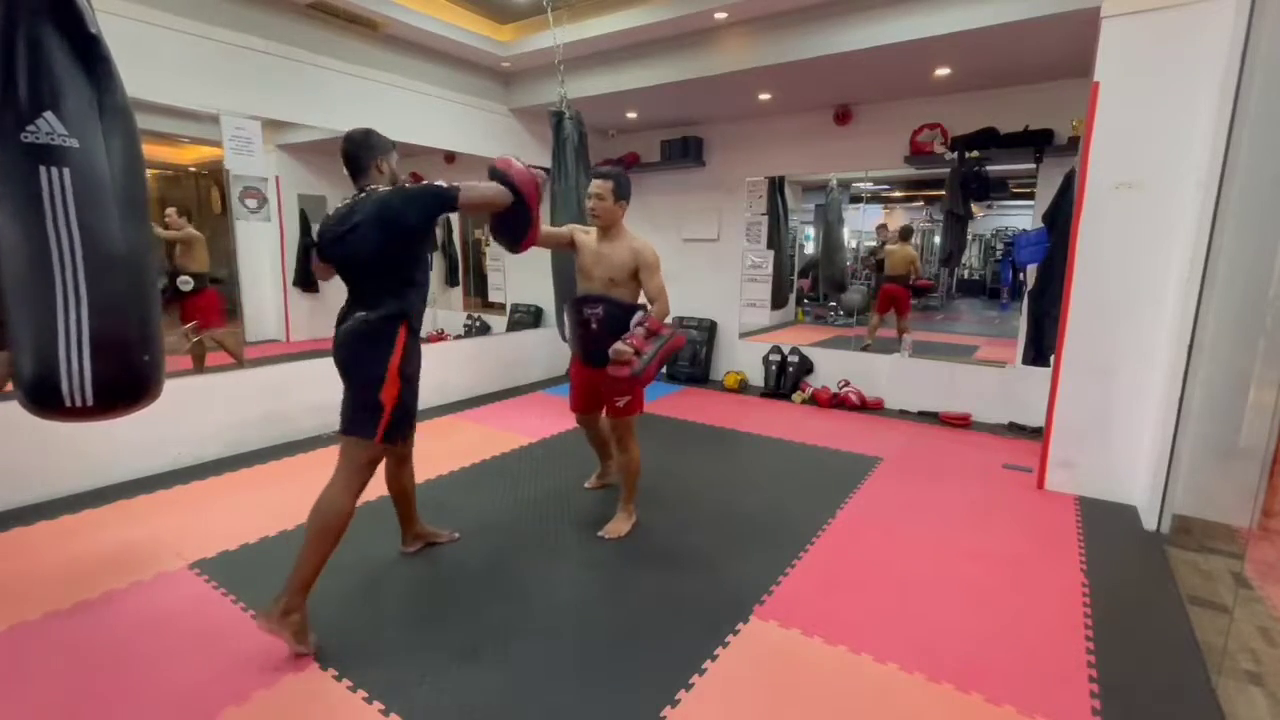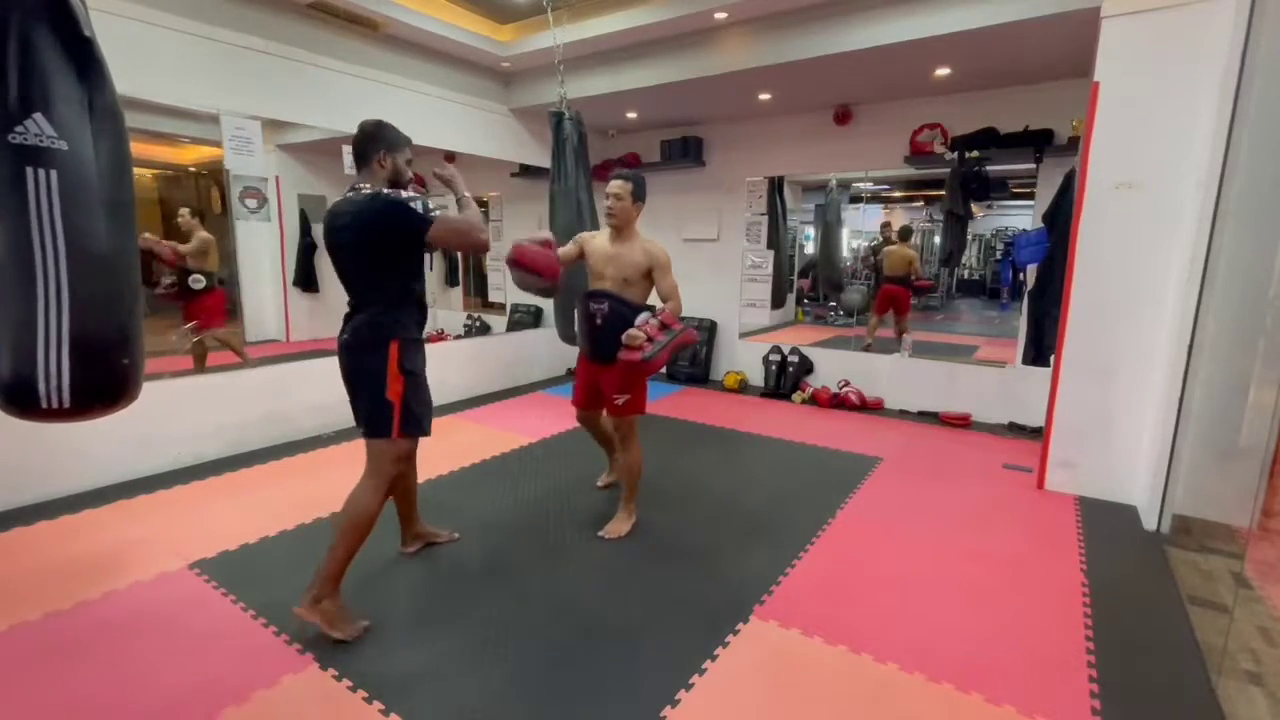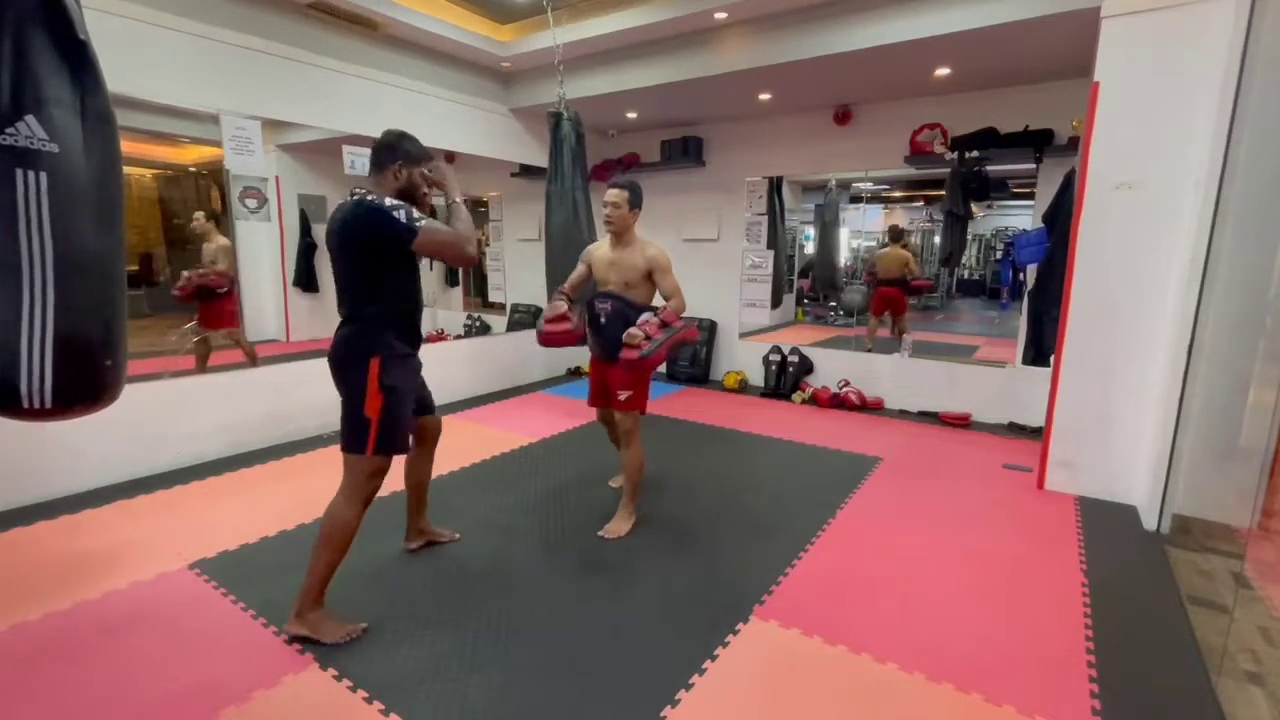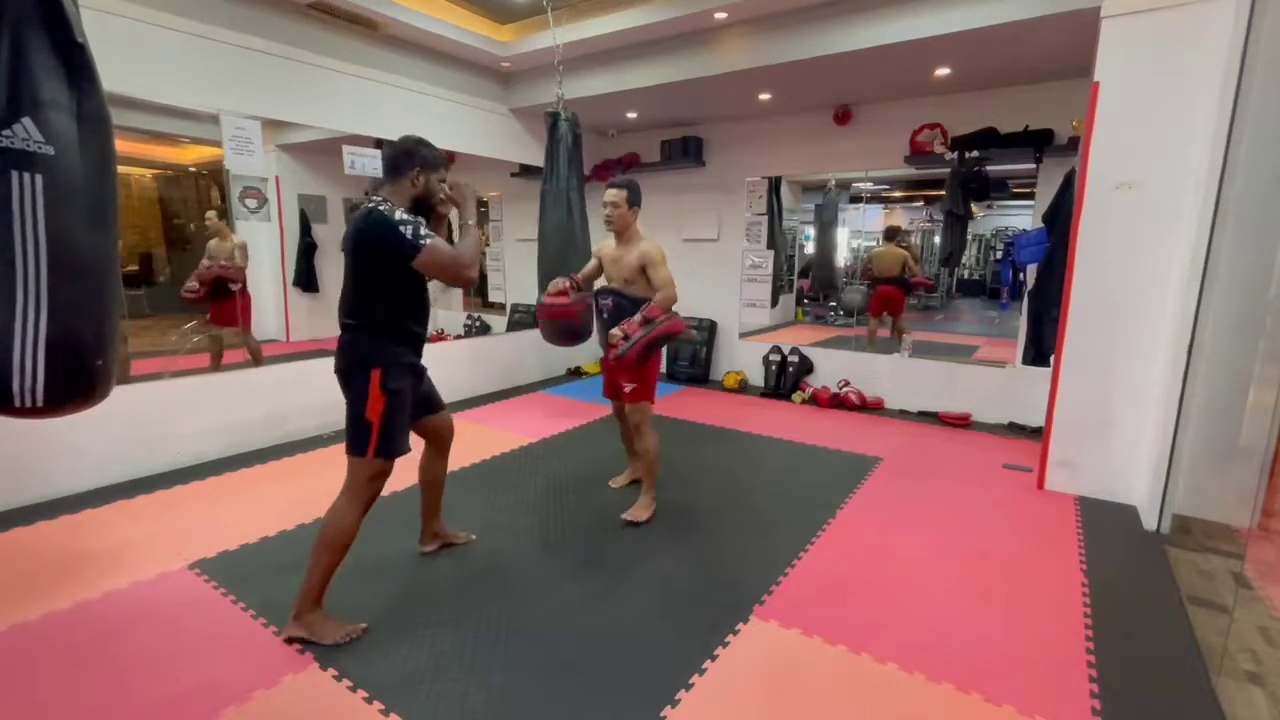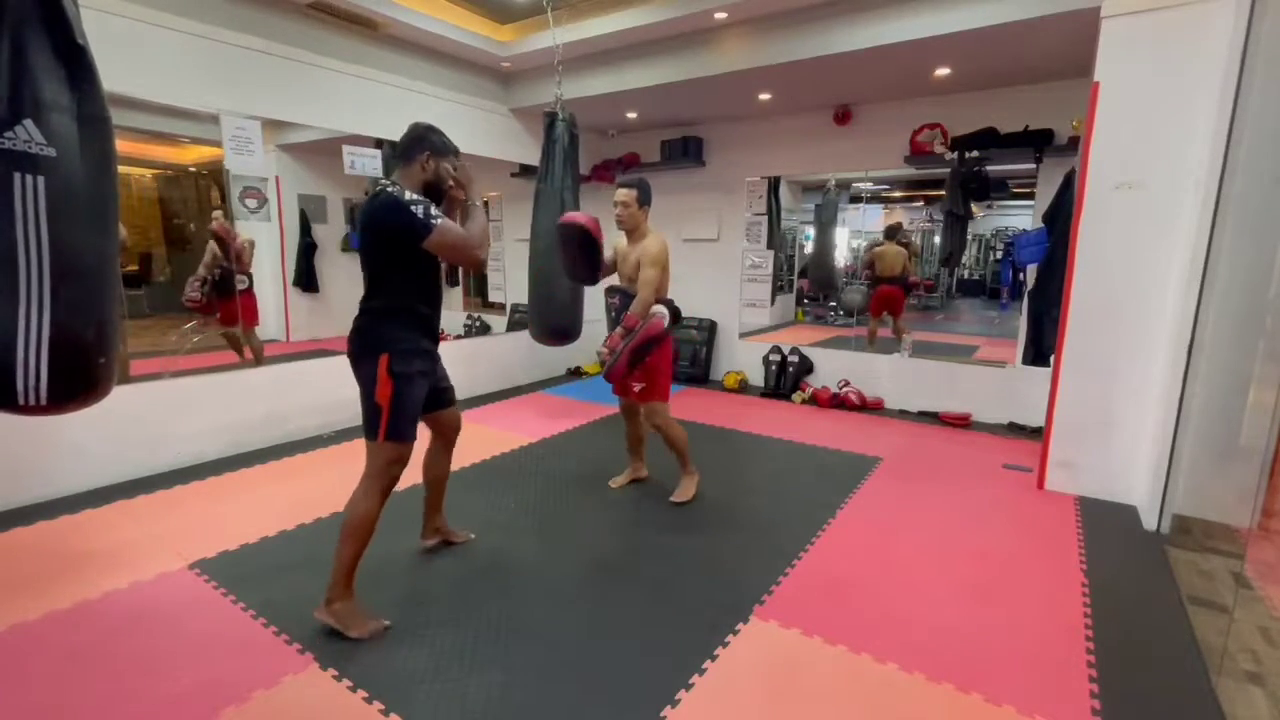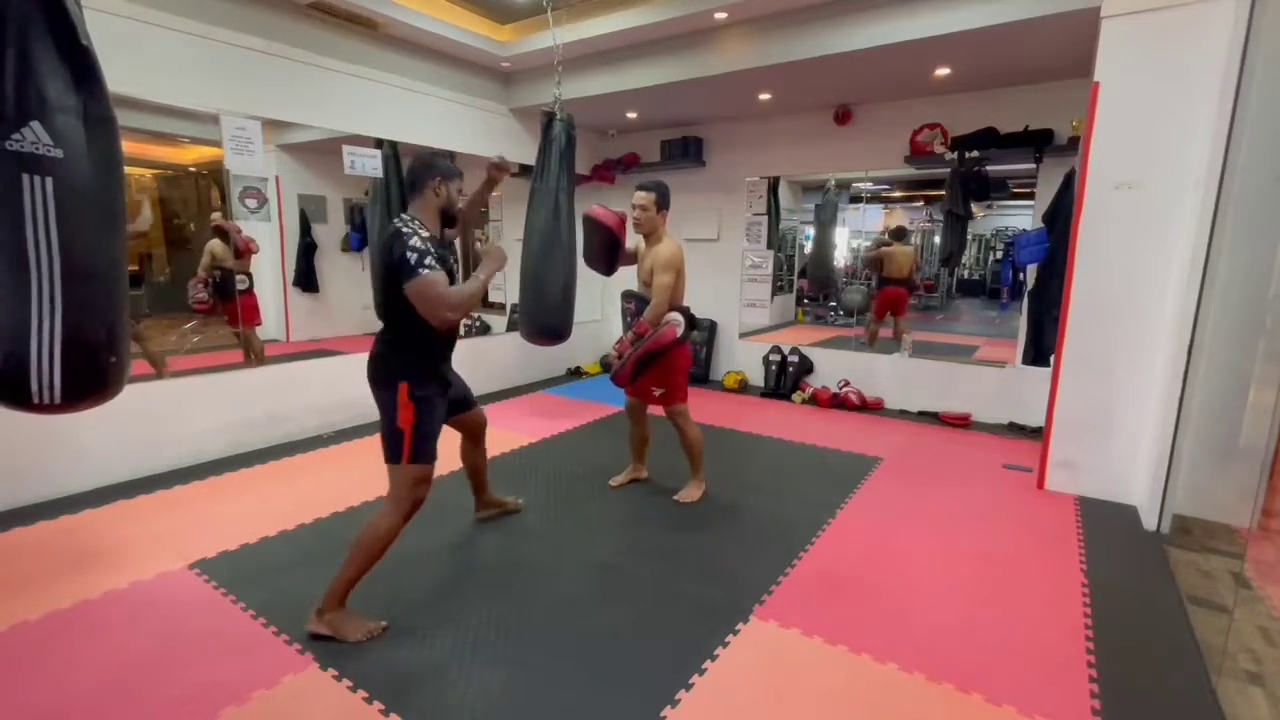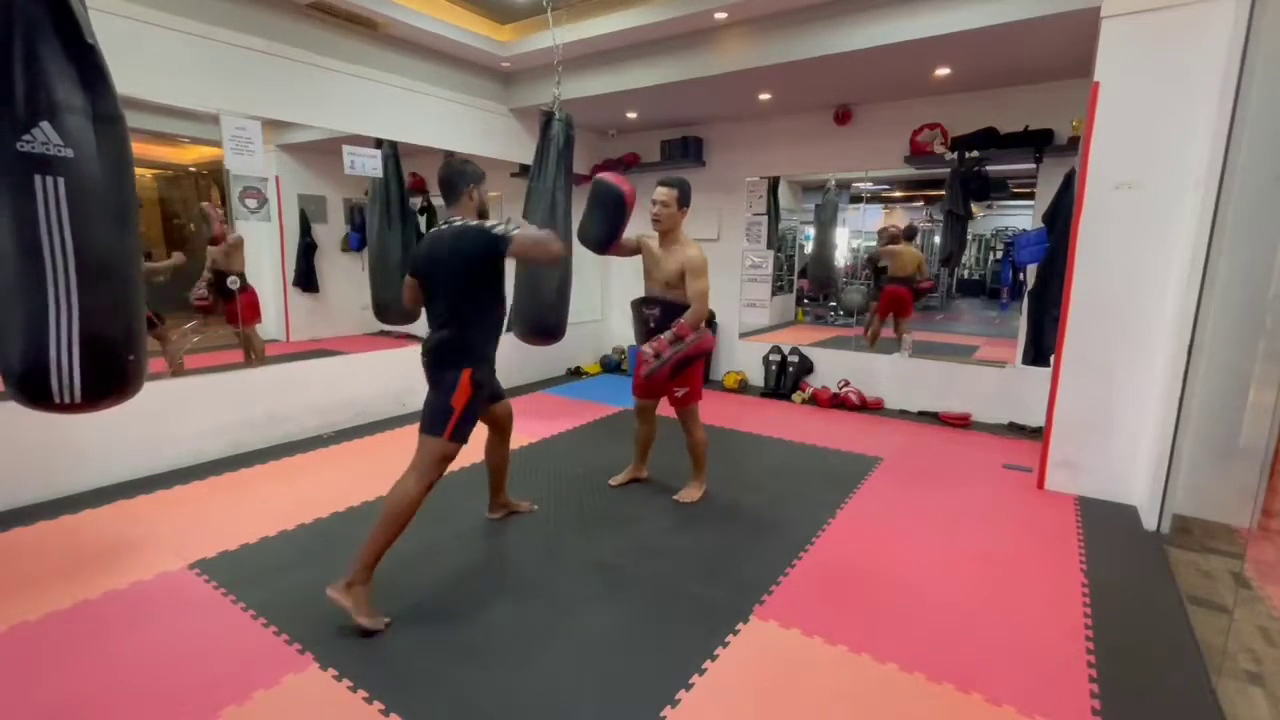
dt=0.2s
person 1, frame 1
left shoulder: (336, 221)
right shoulder: (412, 199)
left elbow: (322, 271)
right elbow: (498, 197)
right wrist: (447, 195)
left hip: (359, 335)
right hip: (388, 342)
left knee: (400, 441)
right knee: (355, 468)
left ankle: (413, 531)
right ankle: (289, 607)
person 1, frame 2
left shoulder: (338, 213)
right shoulder: (394, 206)
right elbow: (477, 239)
right wrist: (460, 187)
left hip: (361, 339)
right hip: (389, 345)
left knee: (402, 442)
right knee: (385, 465)
left ankle: (413, 530)
right ankle: (322, 596)
person 1, frame 3
left shoulder: (352, 212)
right shoulder: (381, 212)
right elbow: (465, 251)
left wrist: (420, 211)
right wrist: (453, 195)
left hip: (380, 350)
right hip: (376, 356)
left knee: (428, 429)
right knee: (363, 479)
left ankle: (418, 527)
right ankle: (308, 610)
person 1, frame 4
left shoulder: (385, 219)
right shoulder: (387, 222)
left elbow: (424, 266)
right elbow: (464, 272)
left wrist: (439, 221)
right wrist: (469, 214)
left hip: (395, 358)
right hip: (377, 364)
left knee: (441, 430)
right knee: (364, 484)
left ankle: (432, 530)
right ankle: (306, 613)
person 1, frame 5
left shoulder: (404, 204)
right shoulder: (396, 204)
left elbow: (441, 247)
right elbow: (474, 253)
left wrist: (453, 206)
right wrist: (472, 200)
left hip: (414, 344)
right hip: (389, 349)
left knee: (449, 425)
right knee: (384, 470)
left ankle: (434, 526)
right ankle: (338, 599)
person 1, frame 6
left shoulder: (428, 232)
right shoulder: (410, 241)
left elbow: (459, 227)
right elbow: (444, 311)
left wrist: (487, 189)
right wrist: (489, 269)
left hip: (431, 367)
right hip: (407, 377)
left knee: (476, 424)
right knee: (408, 494)
left ankle: (484, 500)
right ankle: (329, 609)
person 1, frame 7
left shoulder: (430, 244)
right shoulder: (481, 234)
left elbow: (411, 299)
right elbow: (554, 250)
right wrist: (524, 233)
left hip: (462, 355)
right hip: (464, 362)
left knee: (503, 417)
right knee: (427, 468)
left ankle: (499, 500)
right ankle: (355, 584)
person 2, frame 1
left shoulder: (640, 252)
right shoulder: (578, 236)
left elbow: (661, 306)
right elbow: (533, 234)
left hip: (619, 356)
right hip: (583, 353)
left knee: (624, 432)
right knee: (586, 418)
left ankle: (627, 510)
right ankle: (607, 469)
person 2, frame 2
left shoulder: (651, 253)
right shoulder: (587, 242)
left elbow: (674, 304)
left wrist: (648, 332)
left hip: (625, 355)
right hip: (590, 351)
left knee: (625, 430)
right knee: (587, 417)
left ankle: (627, 510)
right ankle: (615, 463)
person 2, frame 3
left shoulder: (651, 255)
right shoulder: (593, 252)
left elbow: (677, 302)
right elbow: (569, 288)
left wrist: (649, 330)
right wrist: (560, 300)
right hip: (601, 352)
left knee: (629, 428)
right knee: (606, 418)
left ankle: (628, 510)
right ankle: (631, 468)
person 2, frame 4
left shoulder: (648, 251)
right shoulder: (604, 250)
left elbow: (667, 296)
right elbow: (583, 279)
right wrist: (567, 283)
right hip: (614, 343)
left knee: (639, 418)
right knee: (620, 412)
left ankle: (648, 495)
right ankle: (635, 466)
person 2, frame 5
left shoulder: (653, 246)
right shoulder: (622, 246)
left elbow: (644, 300)
right elbow: (600, 270)
left hip: (652, 342)
left knee: (656, 416)
right knee: (628, 408)
left ankle: (689, 473)
right ankle: (636, 466)
person 2, frame 6
left shoulder: (668, 252)
right shoulder: (644, 247)
left elbow: (659, 306)
left hip: (668, 345)
left knee: (678, 416)
right knee: (634, 408)
left ankle: (698, 478)
right ankle: (637, 466)
person 2, frame 7
left shoulder: (691, 255)
right shoulder: (647, 244)
left elbow: (699, 310)
right elbow: (609, 247)
right hip: (653, 342)
left knee: (688, 416)
right knee: (643, 408)
left ankle: (699, 480)
right ankle: (638, 467)
